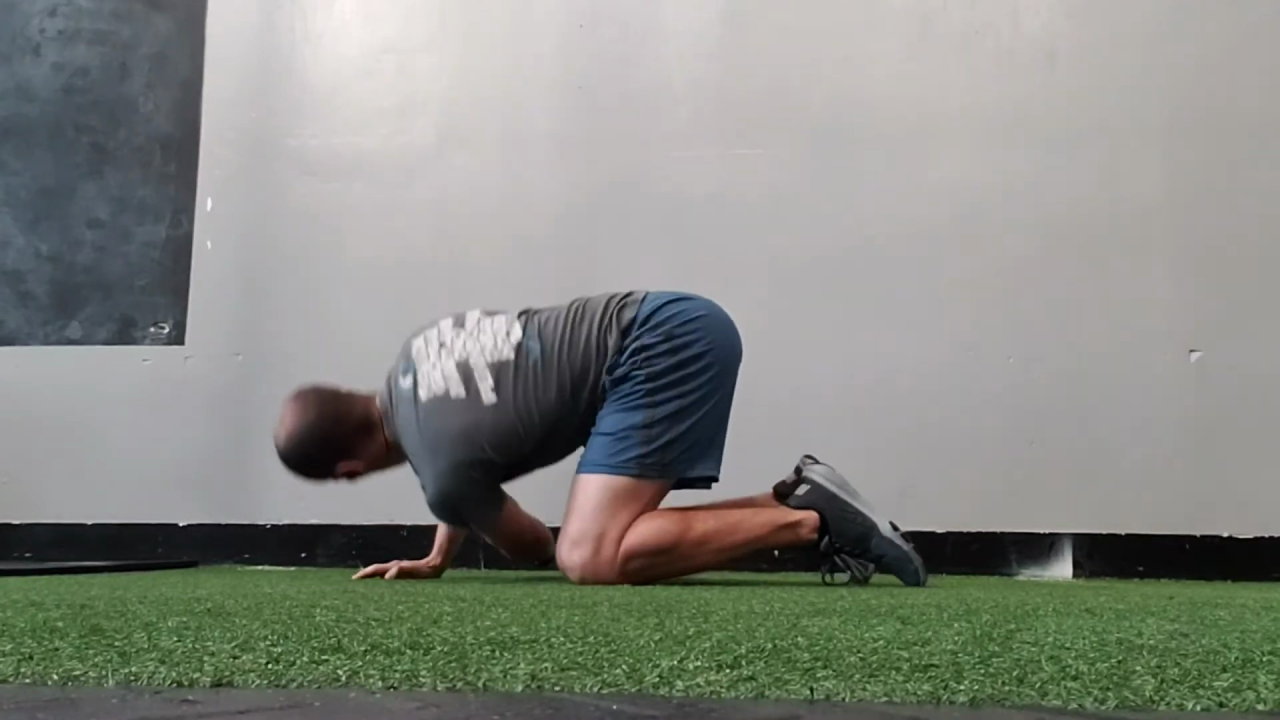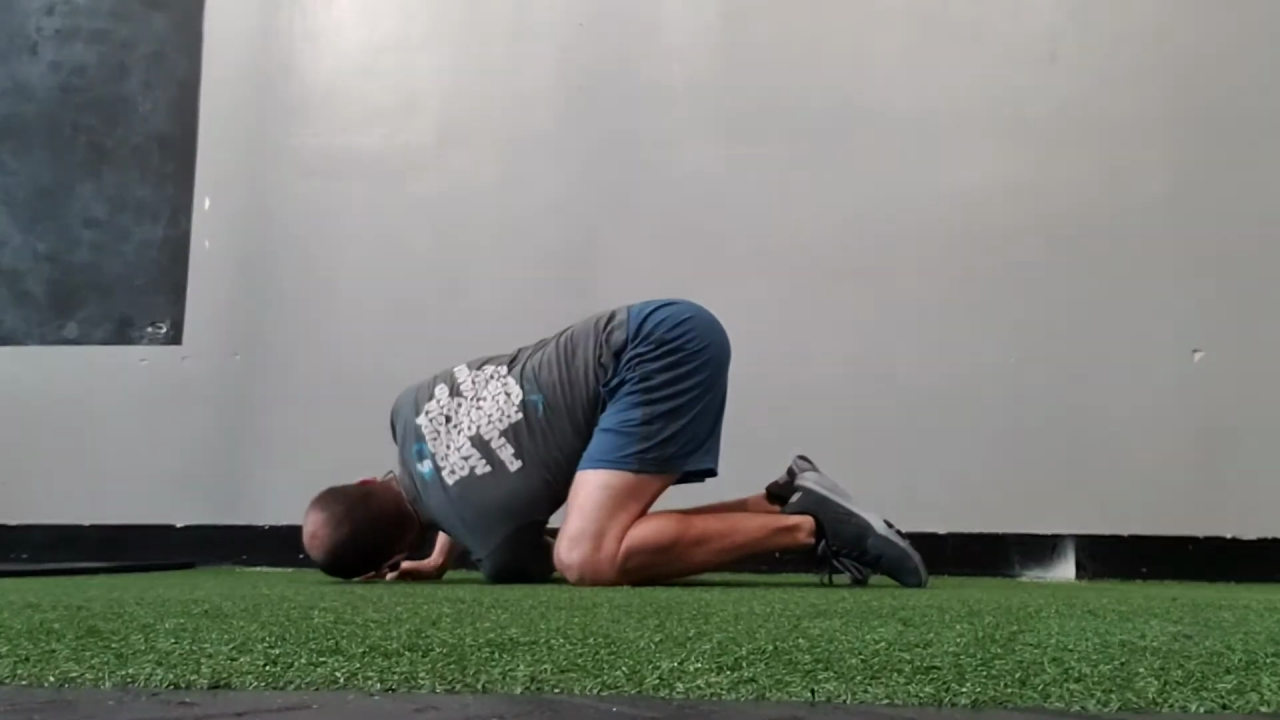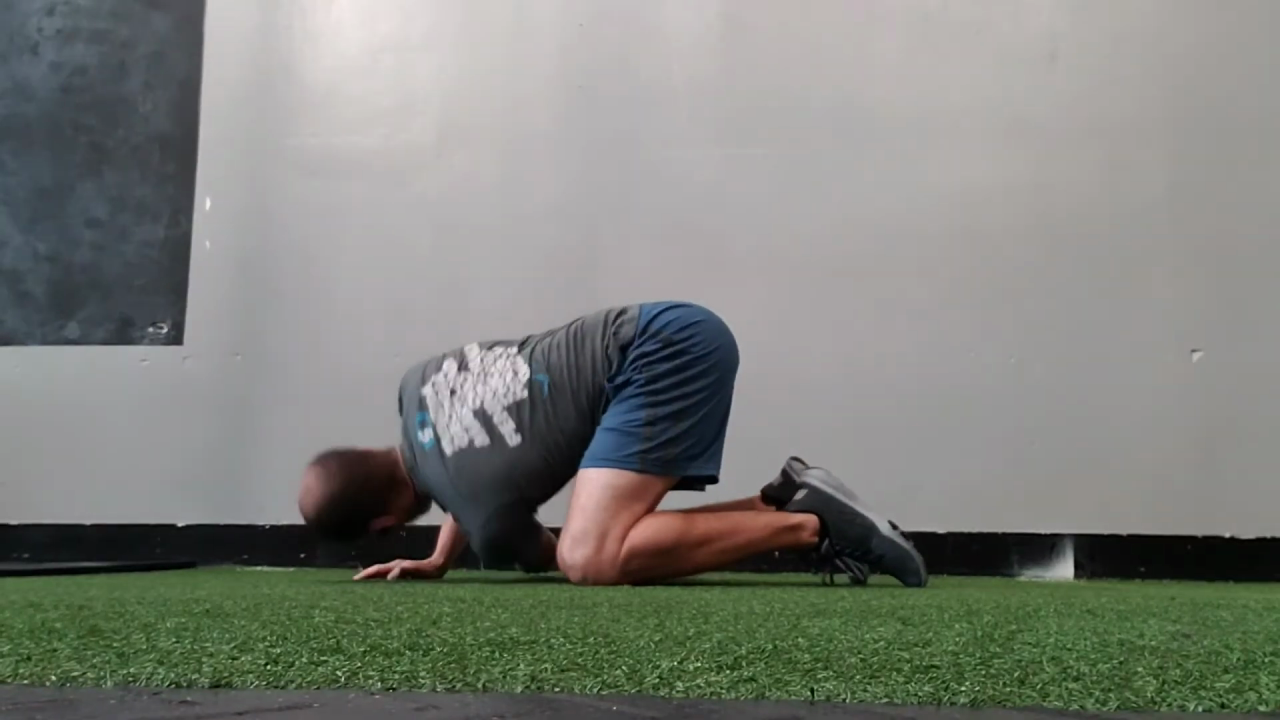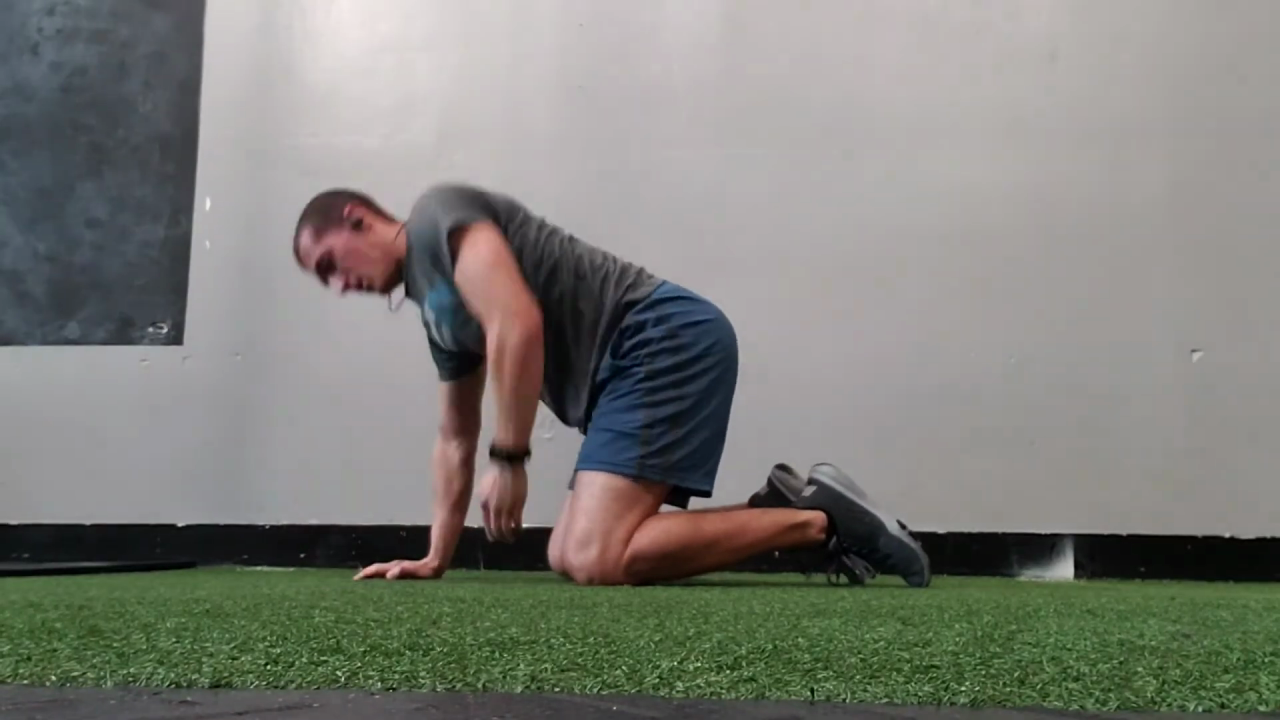
dt=0.5s
person 1, frame 1
left shoulder: (444, 477)
right shoulder: (411, 360)
left elbow: (531, 544)
right wrist: (435, 558)
left hip: (670, 342)
right hip: (677, 325)
left knee: (589, 558)
right knee: (603, 536)
left ankle: (810, 520)
right ankle: (792, 498)
person 1, frame 2
left shoulder: (496, 539)
right shoulder: (409, 412)
left elbow: (556, 565)
right wrist: (437, 562)
left hip: (663, 349)
right hip: (664, 332)
left knee: (588, 560)
right knee: (607, 538)
left ankle: (808, 526)
right ankle: (782, 500)
person 1, frame 3
left shoulder: (484, 498)
right shoulder: (415, 394)
left elbow: (544, 559)
right wrist: (439, 559)
left hip: (671, 351)
right hip: (678, 338)
left knee: (590, 558)
right knee: (603, 540)
left ankle: (810, 523)
right ankle: (779, 503)
person 1, frame 4
left shoulder: (437, 218)
right shoulder: (435, 304)
left elbow: (519, 325)
right elbow: (455, 437)
left wrist: (509, 460)
right wrist: (435, 558)
left hip: (668, 341)
right hip: (644, 362)
left knee: (594, 563)
right knee: (568, 555)
left ankle: (818, 520)
right ankle: (772, 508)
